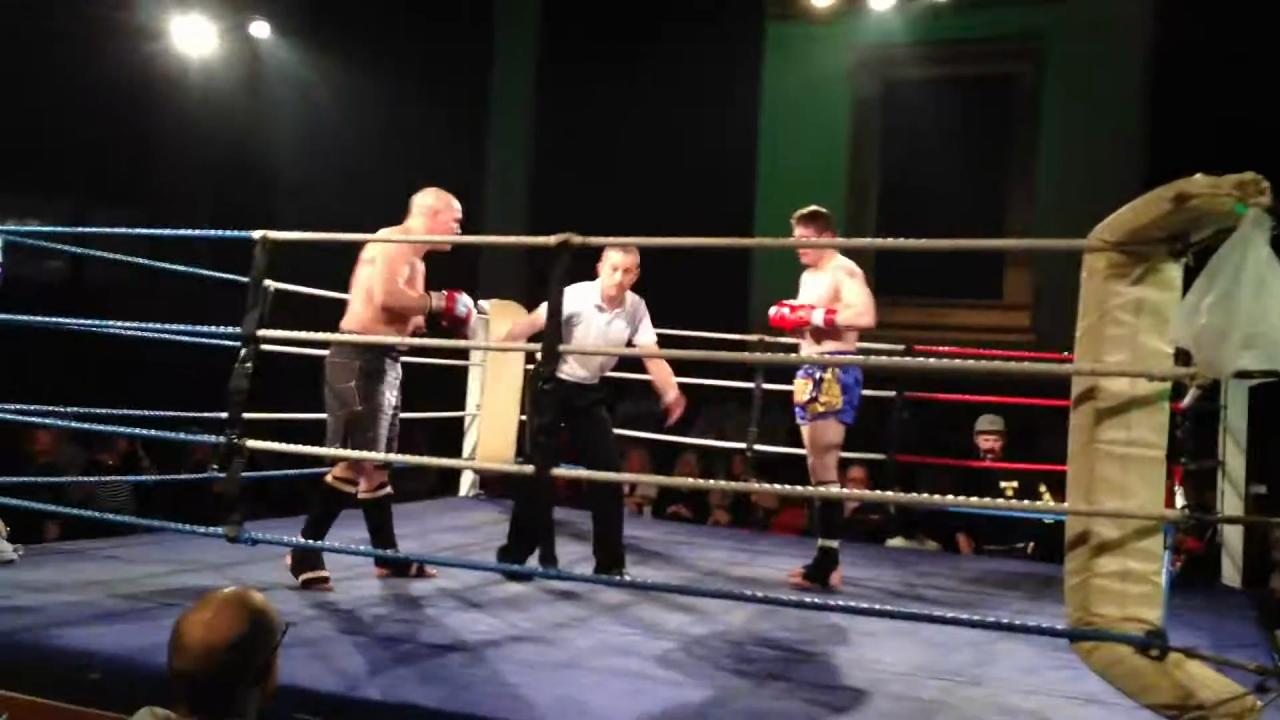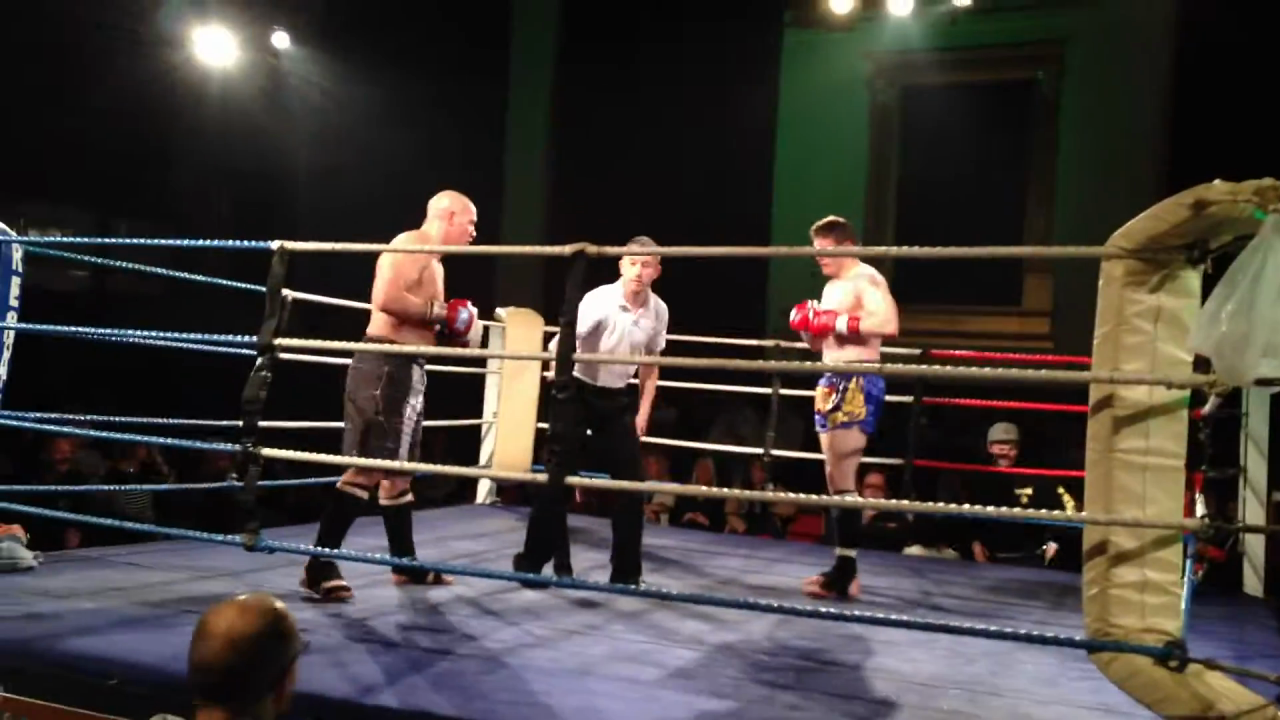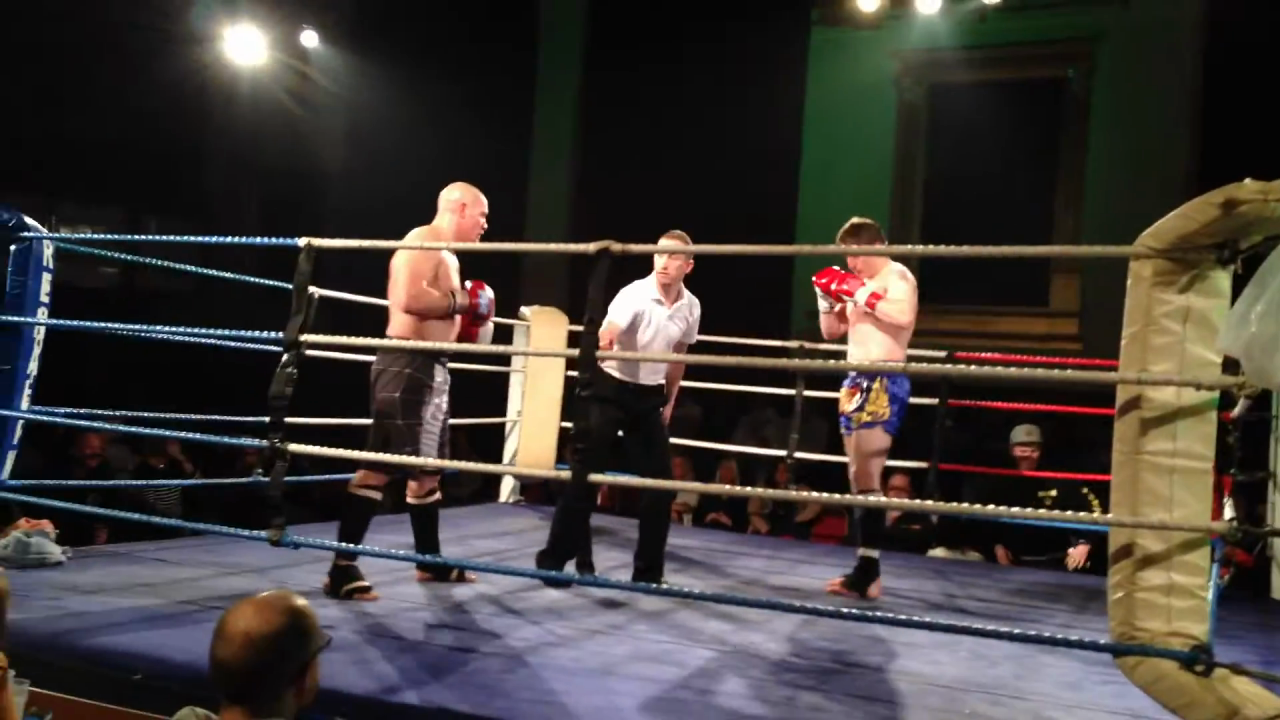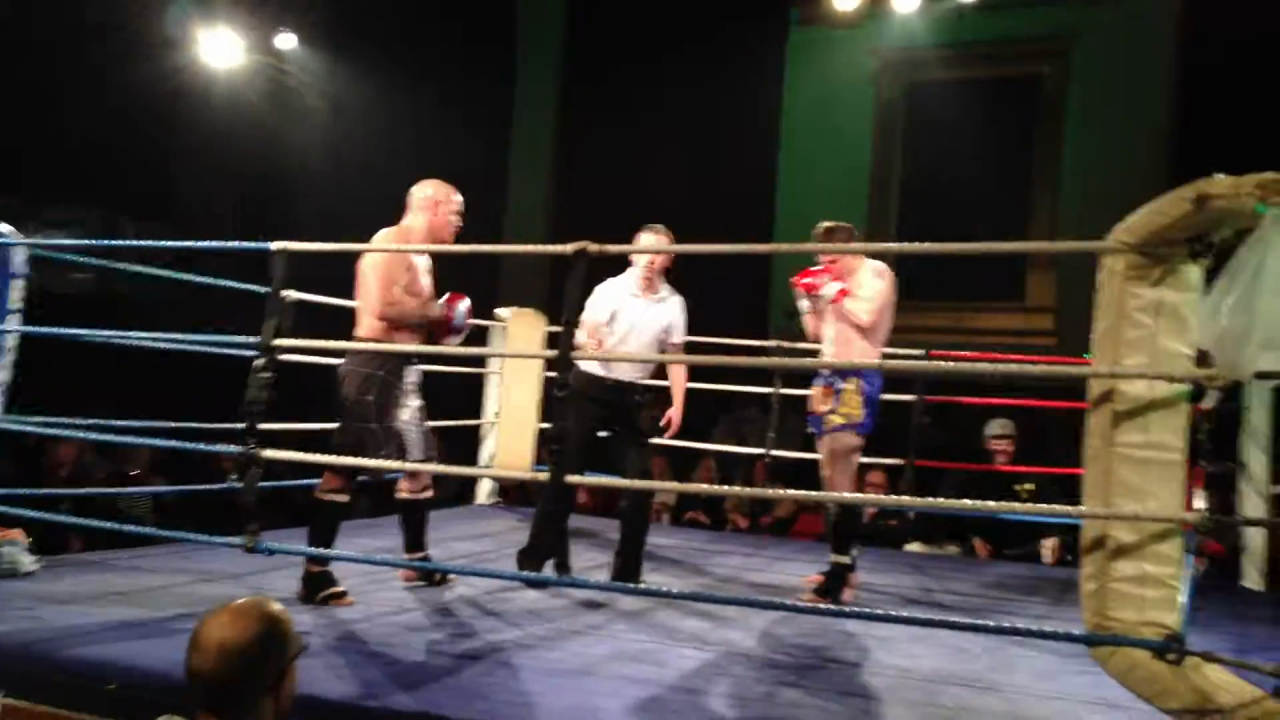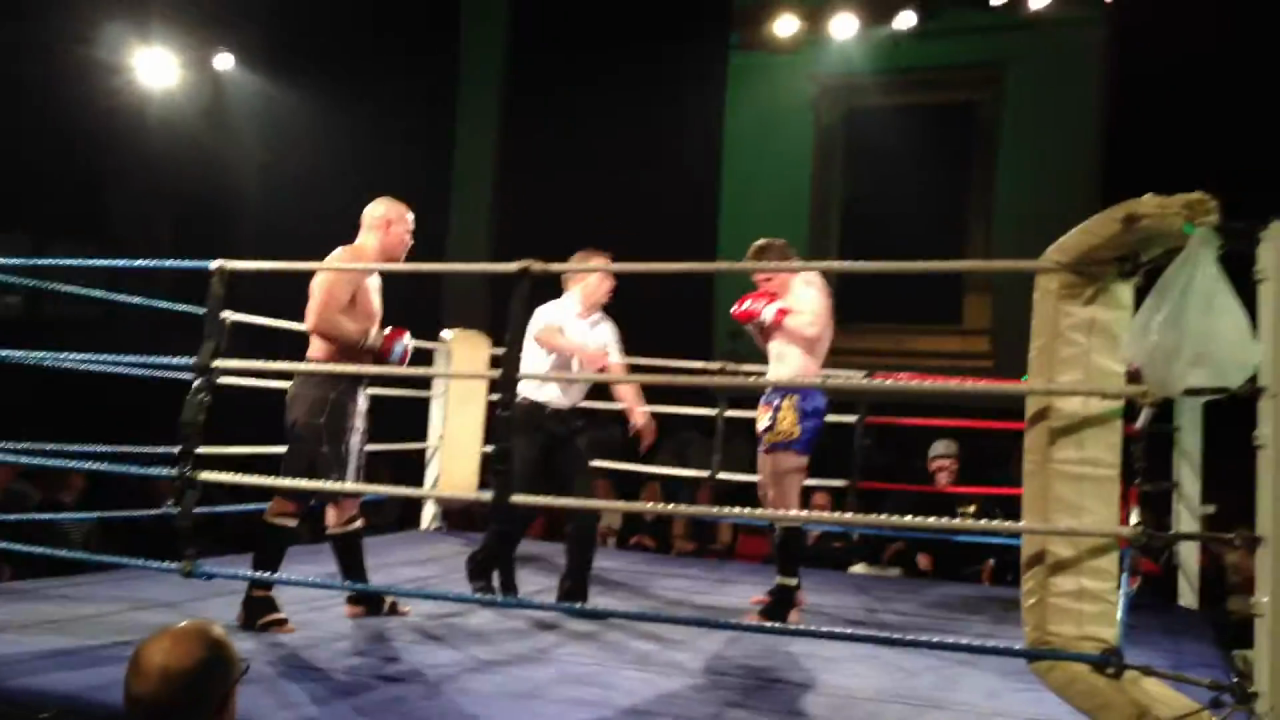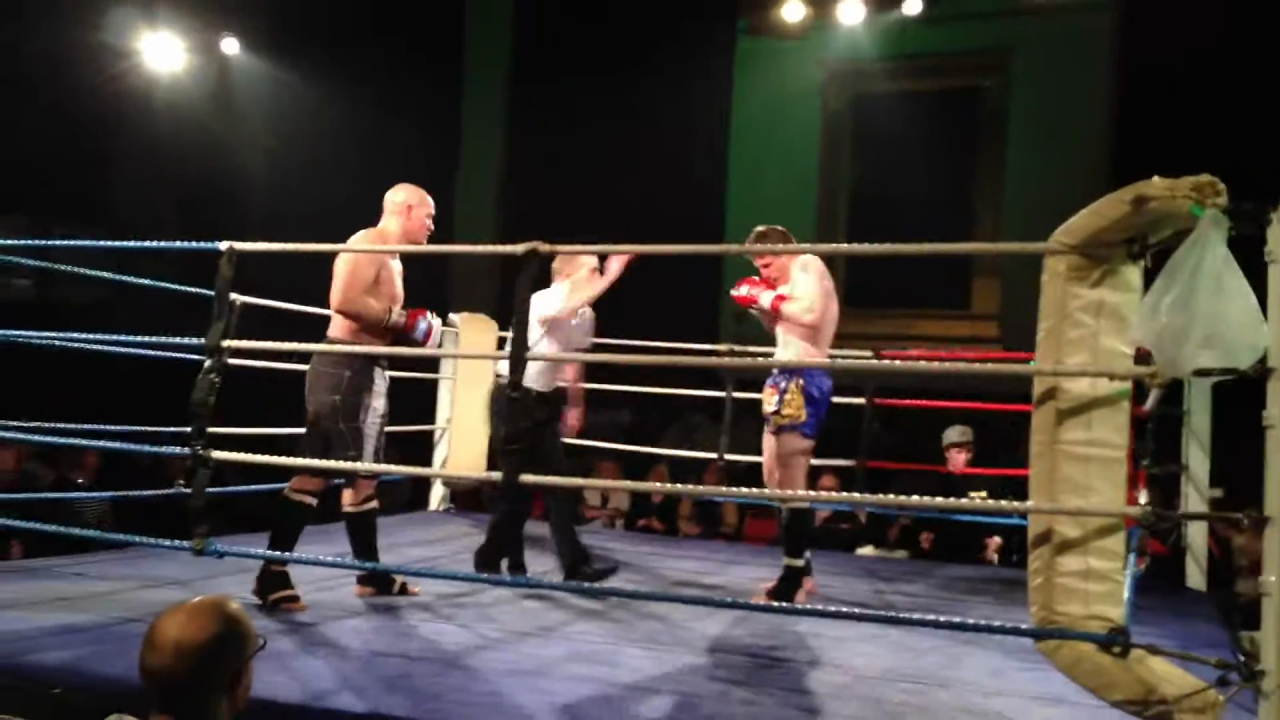
dt=0.2s
person 1, frame 1
left shoulder: (411, 257)
right shoulder: (394, 242)
right elbow: (386, 298)
left wrist: (437, 316)
right wrist: (441, 304)
left hip: (382, 362)
right hip: (359, 359)
left knee: (377, 463)
right knee: (356, 460)
left ankle: (387, 556)
right ankle: (306, 550)
person 1, frame 2
left shoulder: (430, 261)
right shoulder: (410, 247)
right elbow: (387, 299)
left wrist: (448, 330)
right wrist: (442, 312)
left hip: (406, 369)
right hip: (384, 366)
left knee: (399, 469)
right knee: (369, 466)
left ankle: (405, 563)
right ankle: (321, 562)
person 1, frame 3
left shoulder: (447, 255)
right shoulder: (422, 243)
right elbow: (410, 300)
left wrist: (465, 325)
right wrist: (465, 301)
left hip: (431, 368)
right hip: (406, 366)
left knee: (428, 467)
right knee: (380, 466)
left ankle: (429, 560)
right ankle: (342, 567)
person 1, frame 4
left shoulder: (420, 254)
right shoulder: (392, 244)
right elbow: (384, 307)
left wrist: (439, 324)
right wrist: (440, 311)
left hip: (401, 370)
right hip: (374, 367)
left knee: (419, 465)
right knee: (345, 468)
left ankle: (416, 560)
right ankle: (315, 573)
person 1, frame 5
left shoulder: (370, 275)
right shoulder: (345, 264)
right elbow: (319, 321)
left wrist: (383, 349)
right wrist: (376, 342)
left hip: (347, 392)
right hip: (326, 389)
left knee: (346, 497)
right knee: (295, 494)
left ankle: (360, 594)
right ankle: (257, 598)
person 1, frame 6
left shoulder: (391, 258)
right shoulder: (369, 244)
right elbow: (343, 300)
left wrist: (407, 328)
right wrist: (401, 320)
left hip: (368, 372)
right hip: (345, 369)
left knee: (364, 475)
right knee: (316, 472)
left ankle: (372, 574)
right ankle: (272, 574)
person 2, frame 1
left shoulder: (844, 270)
right shoulder: (808, 277)
left elbow: (866, 316)
left wrist: (814, 316)
right wrist: (791, 317)
left hip: (834, 373)
right hip: (810, 372)
left knee: (824, 468)
right knee: (817, 469)
left ankle: (827, 564)
right ankle: (825, 558)
person 2, frame 2
left shoulder: (867, 278)
right shoulder: (831, 287)
left elbow: (889, 324)
left wrist: (837, 322)
right wrist: (808, 324)
left hip: (858, 383)
right hip: (832, 383)
left knee: (842, 476)
right knee: (835, 478)
left ankle: (845, 574)
right ankle: (842, 568)
person 2, frame 3
left shoulder: (896, 274)
right shoulder: (858, 282)
left elbow: (903, 316)
right elbow: (832, 331)
left wrist: (859, 294)
right wrist: (828, 296)
left hip: (883, 383)
right hip: (856, 382)
left knee: (866, 474)
right knee: (859, 478)
left ankle: (867, 572)
right ankle: (866, 568)
person 2, frame 4
left shoulder: (875, 273)
right shoulder: (837, 283)
left elbow: (867, 316)
right elbow: (815, 332)
left wrist: (832, 288)
right wrist: (808, 296)
left hip: (855, 382)
right hip: (828, 381)
left knee: (840, 478)
right knee: (832, 476)
left ankle: (839, 579)
right ankle: (844, 566)
person 2, frame 5
left shoulder: (809, 283)
right shoulder: (782, 297)
left elbow: (813, 328)
left wrist: (771, 311)
right wrist: (756, 320)
left hip: (797, 399)
right hip: (776, 397)
left knee: (784, 499)
right knee: (770, 494)
left ankle: (784, 602)
right ankle: (788, 585)
person 2, frame 6
left shoulder: (808, 266)
right shoulder: (787, 280)
left elbow: (811, 315)
left wrist: (768, 298)
right wrist: (759, 302)
left hip: (803, 381)
right hip: (785, 380)
left knee: (789, 482)
right knee: (776, 479)
left ankle: (793, 581)
right ankle: (801, 568)
person 3, frame 1
left shoulder: (636, 308)
right shoulder: (575, 296)
left elbow: (652, 356)
right elbow: (533, 323)
left wrist: (670, 391)
right wrist: (505, 339)
left hip: (589, 394)
right hip: (550, 387)
left knee: (609, 473)
left ankle: (609, 563)
right ankle: (515, 554)
person 3, frame 2
left shoulder: (658, 311)
right shoulder: (600, 300)
left elbow: (650, 365)
right elbow: (569, 337)
left wrist: (644, 411)
left hip: (616, 400)
right hip: (577, 393)
left knee: (632, 483)
right knee: (560, 477)
left ankle: (626, 572)
right ankle: (531, 562)
person 3, frame 3
left shoulder: (691, 307)
right shoulder: (634, 295)
right elbow: (606, 333)
left wrist: (669, 402)
right wrist: (601, 346)
left hip: (649, 398)
right hip: (608, 389)
left knee: (661, 485)
right knee: (584, 476)
left ankle: (648, 572)
right ankle: (553, 559)
person 3, frame 4
left shoulder: (674, 303)
right shoulder: (610, 290)
left elbow: (675, 358)
right elbow: (586, 332)
left wrist: (677, 404)
right wrist: (589, 344)
left hip: (630, 395)
right hip: (589, 387)
left knee: (640, 484)
right knee: (564, 474)
left ankle: (627, 572)
right ankle: (533, 557)
person 3, frame 5
left shoulder: (605, 328)
right shoulder: (550, 313)
left elbow: (618, 377)
right elbow: (547, 337)
left wrist: (638, 412)
right wrist: (583, 352)
left hip: (564, 421)
right hip: (528, 416)
left knee: (585, 508)
right knee: (517, 502)
left ankle: (573, 594)
right ankle: (482, 566)
person 3, frame 6
left shoulder: (584, 317)
right shoulder: (543, 303)
right elbow: (563, 309)
left wrist: (575, 406)
right wrist: (609, 278)
left hip: (544, 401)
right hip: (513, 398)
left knee: (560, 483)
right knee: (518, 484)
left ankle: (576, 566)
right ankle: (491, 560)
